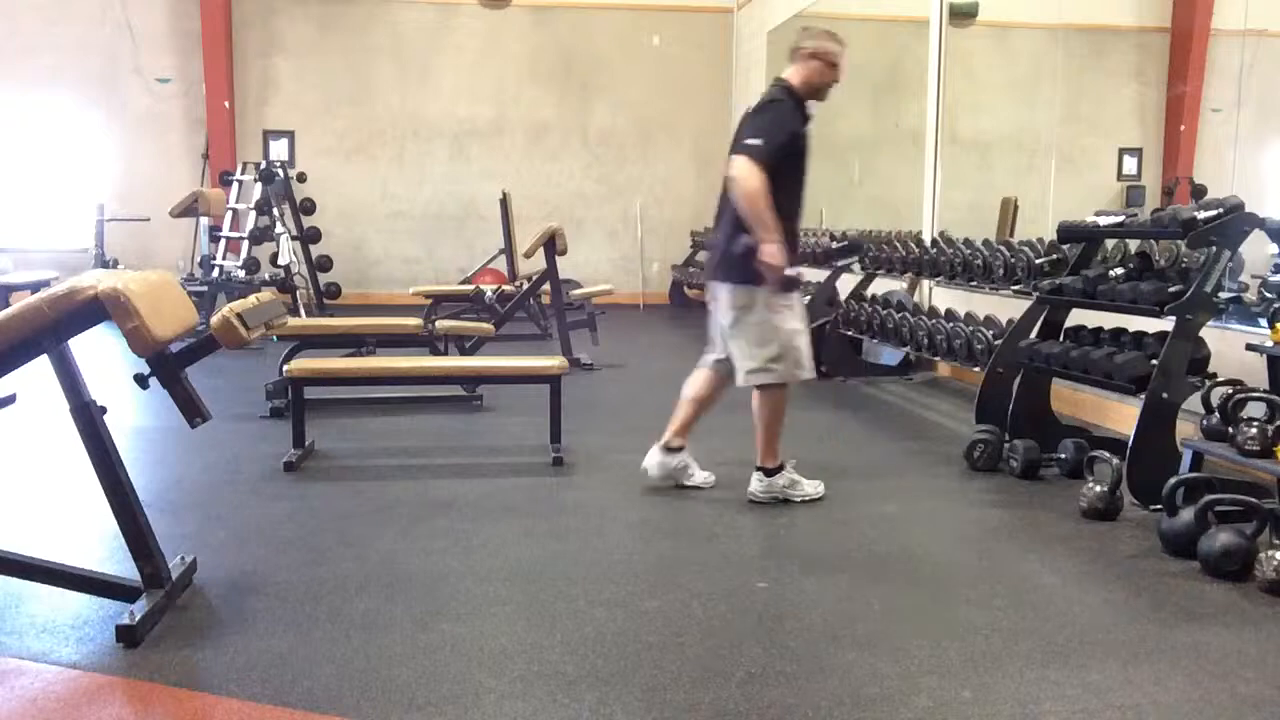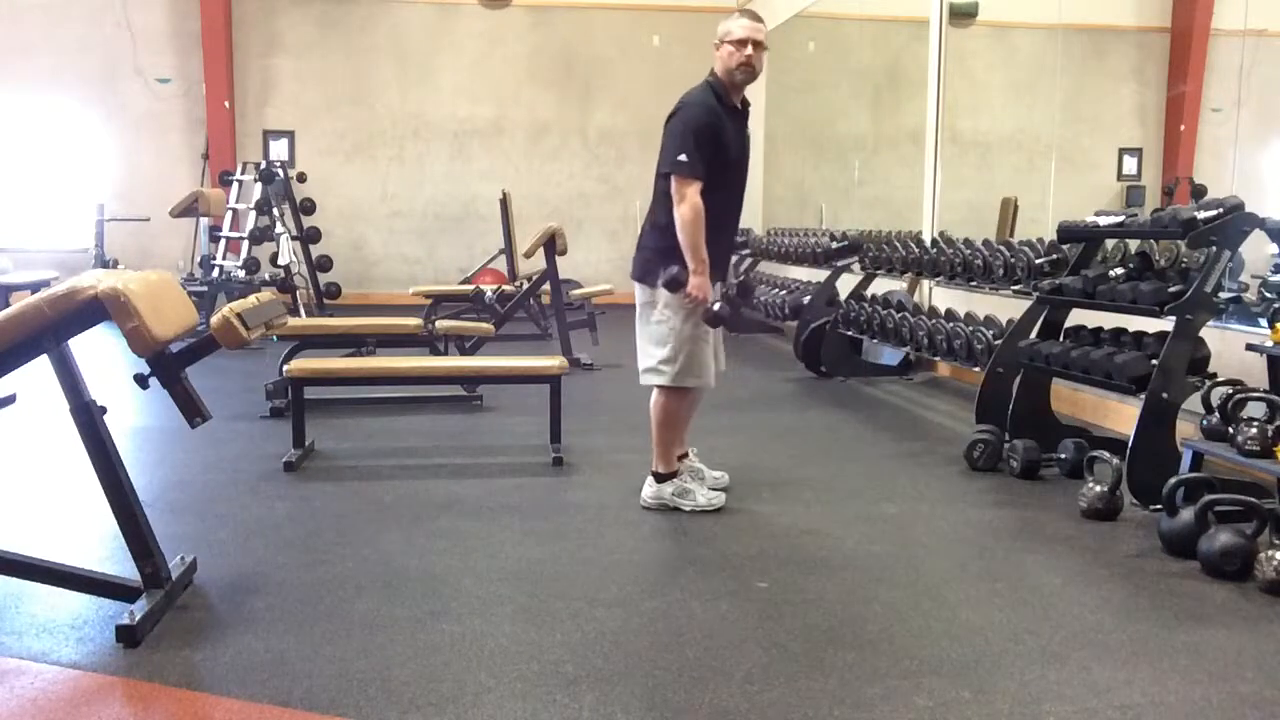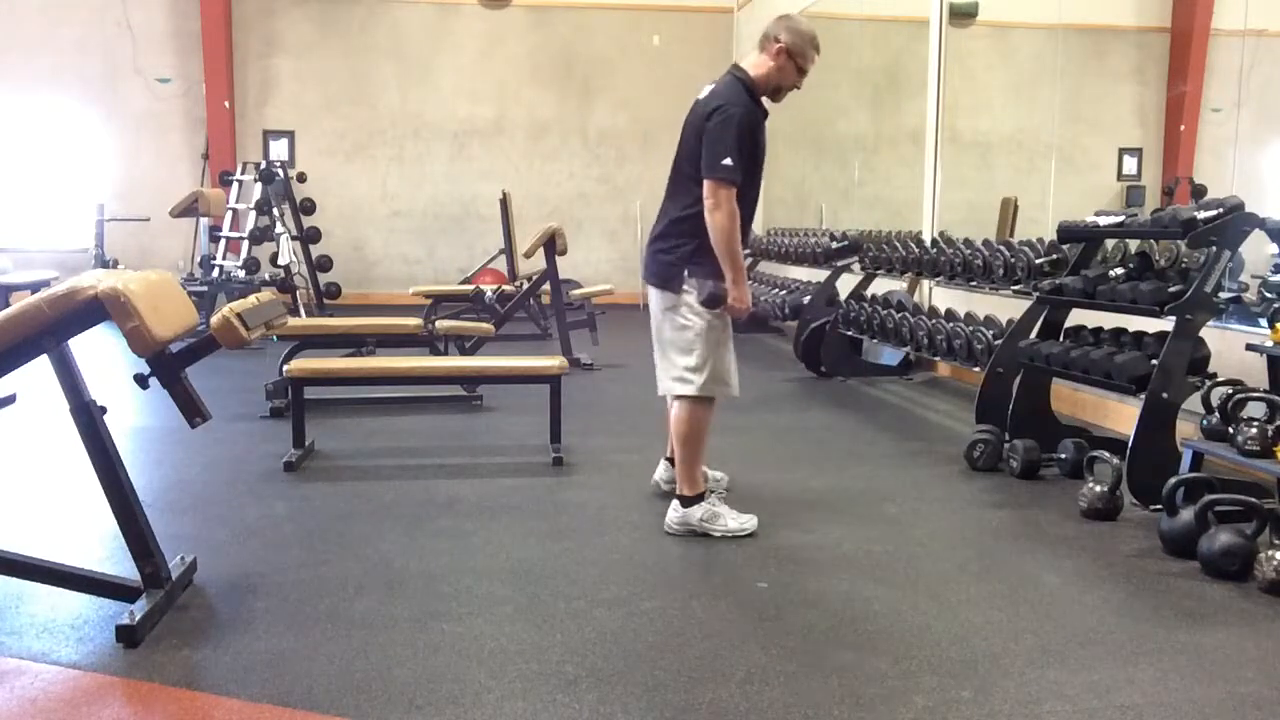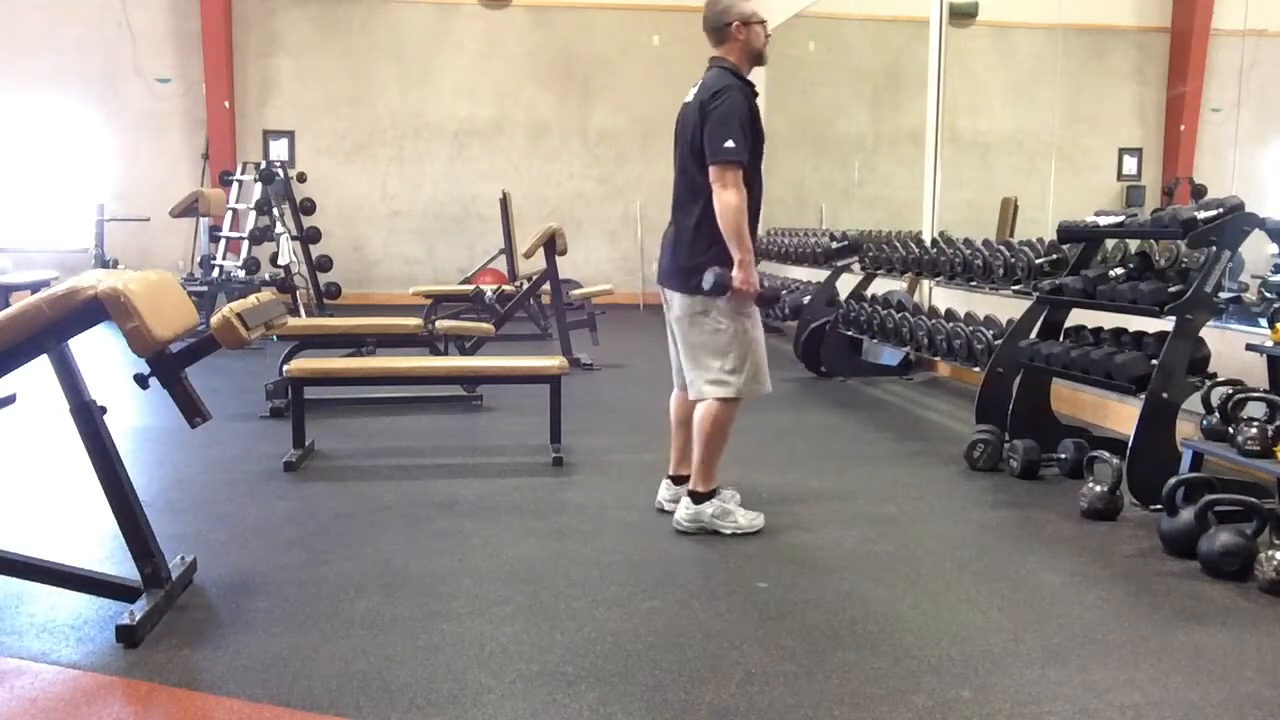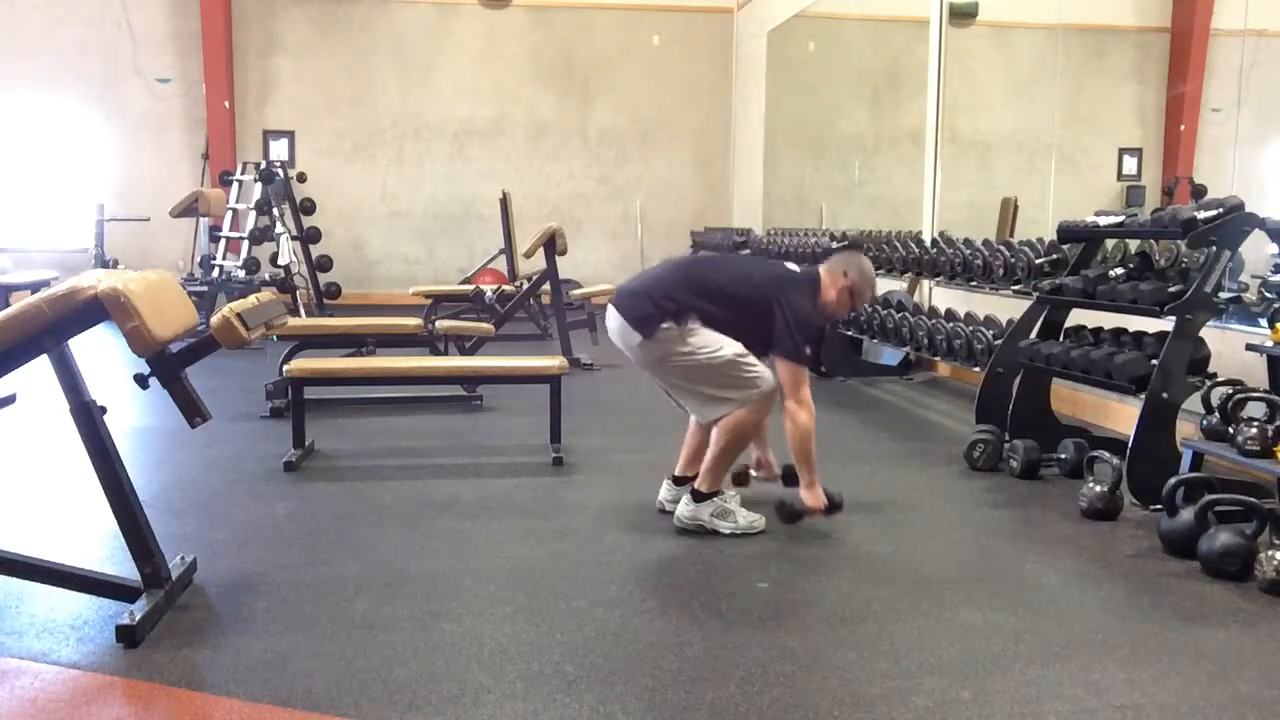
dt=1s
person 1, frame 1
left shoulder: (775, 110)
right shoulder: (781, 111)
right elbow: (744, 174)
right wrist: (771, 241)
left hip: (732, 260)
right hip: (756, 267)
left knee: (722, 363)
right knee: (777, 368)
left ankle: (670, 450)
right ankle: (771, 475)
person 1, frame 2
left shoulder: (737, 110)
right shoulder: (697, 110)
right elbow: (685, 196)
right wrist: (698, 272)
left hip: (698, 266)
right hip: (675, 268)
left knee: (697, 372)
right knee: (676, 374)
left ankle: (679, 458)
right ankle: (663, 480)
person 1, frame 3
left shoulder: (726, 95)
right shoulder: (735, 109)
right elbow: (718, 201)
left wrist: (726, 275)
right wrist: (736, 281)
left hip: (676, 260)
right hip: (691, 268)
left knee: (687, 377)
right knee: (699, 383)
left ankle: (677, 466)
right ankle: (690, 503)
person 1, frame 4
left shoulder: (705, 90)
right shoulder: (730, 94)
right elbow: (726, 186)
right wrist: (744, 263)
left hip: (683, 263)
right hip: (712, 269)
left knee: (693, 381)
right knee: (724, 385)
left ankle: (678, 483)
right ankle: (700, 501)
person 1, frame 5
left shoulder: (784, 285)
right shoulder: (797, 302)
left elbow: (743, 380)
right elbow: (796, 402)
left wrist: (761, 448)
right wrist: (810, 484)
left hip: (629, 308)
right hip: (650, 320)
left knee: (722, 390)
right knee: (758, 392)
left ankle: (680, 484)
right ankle: (702, 502)
